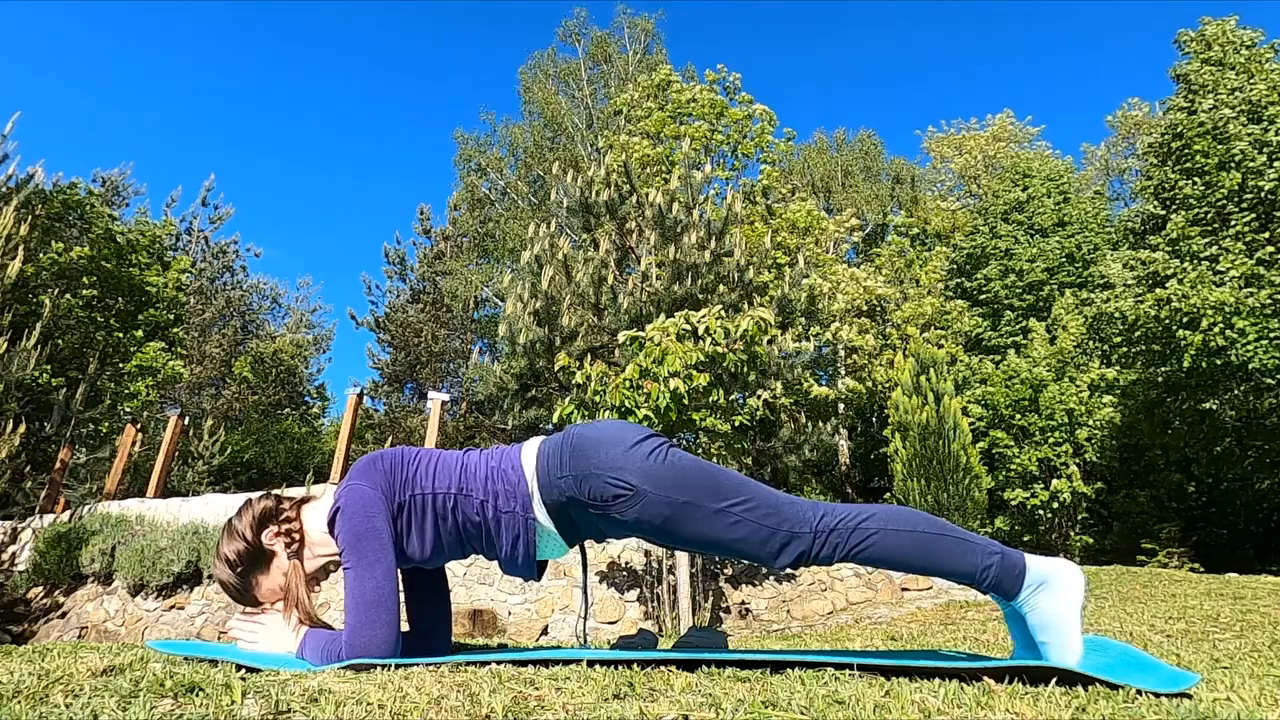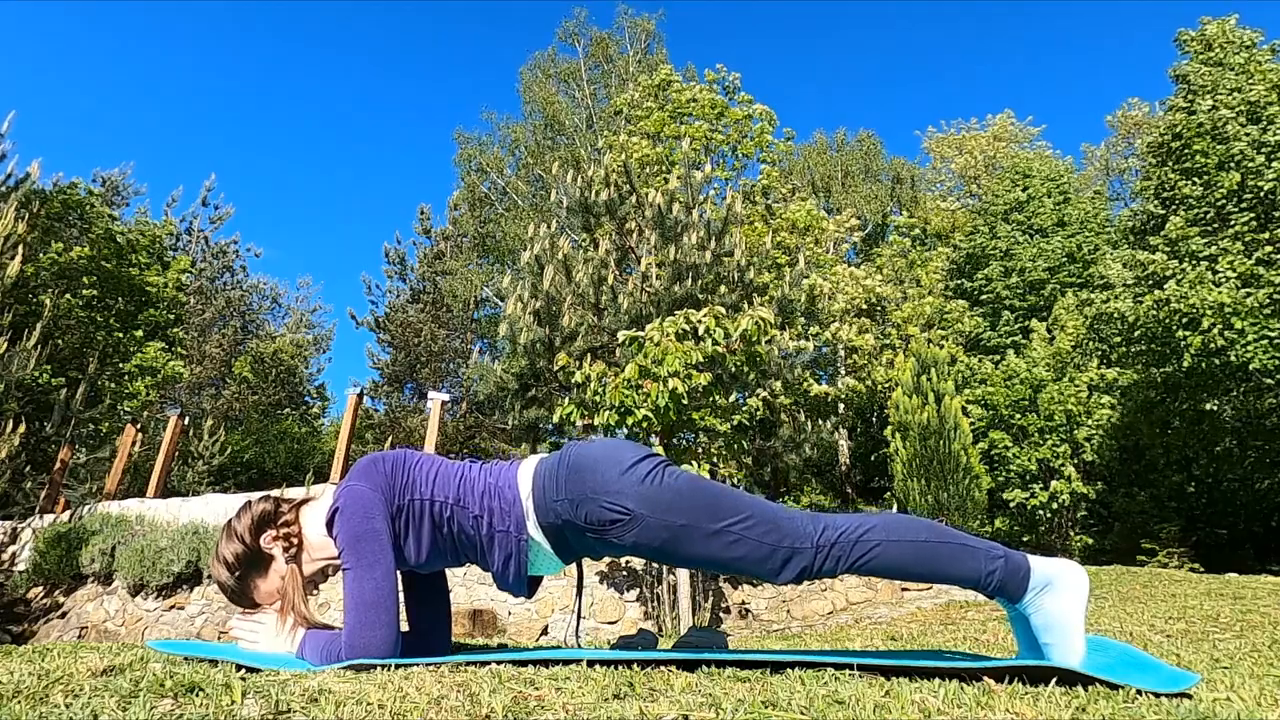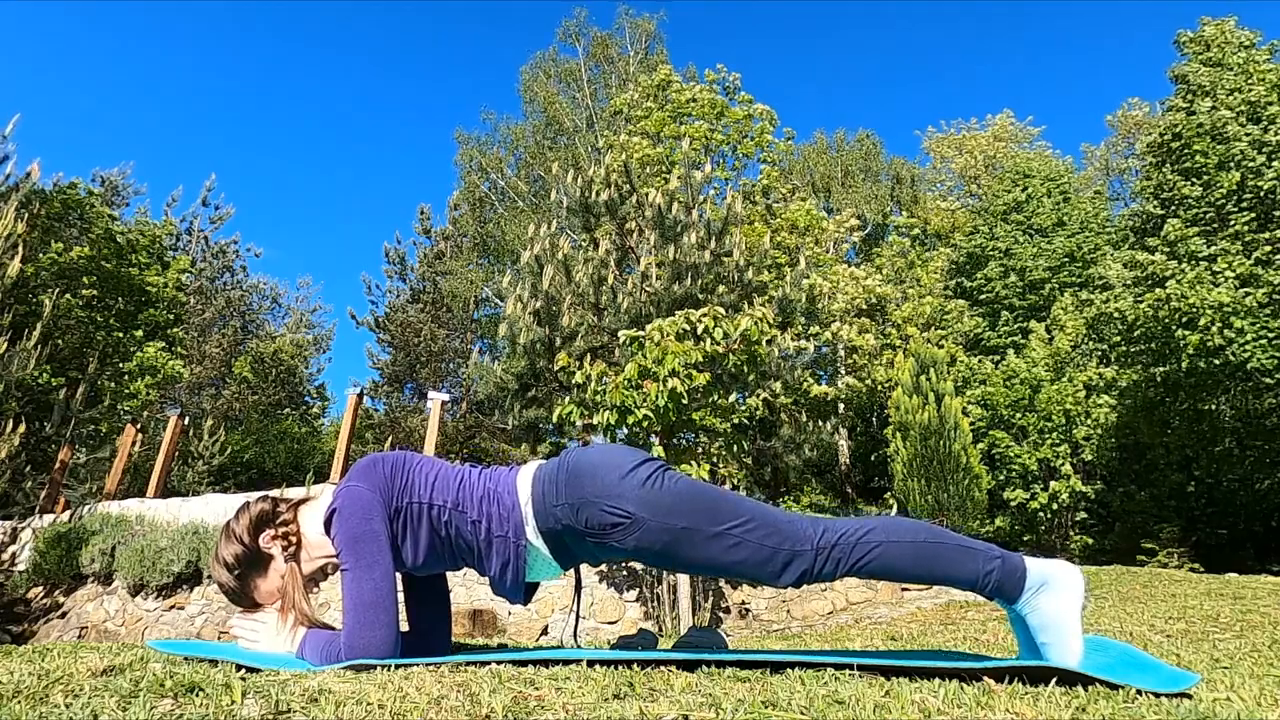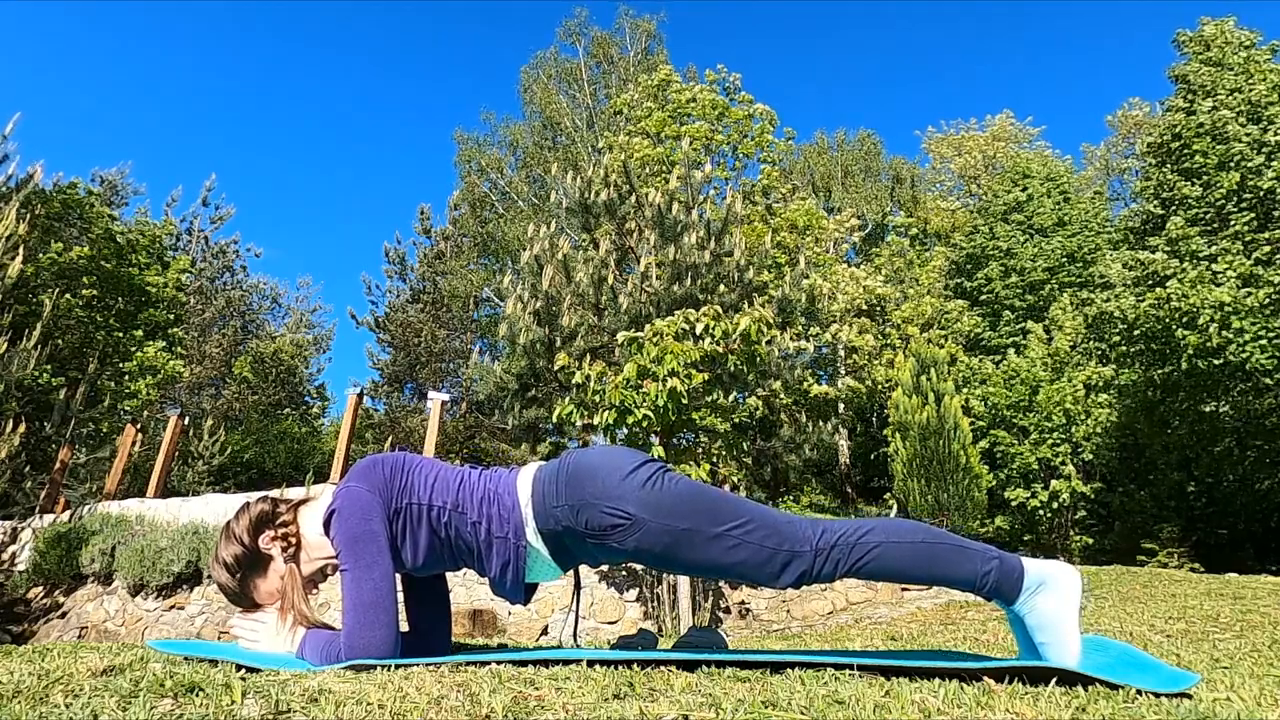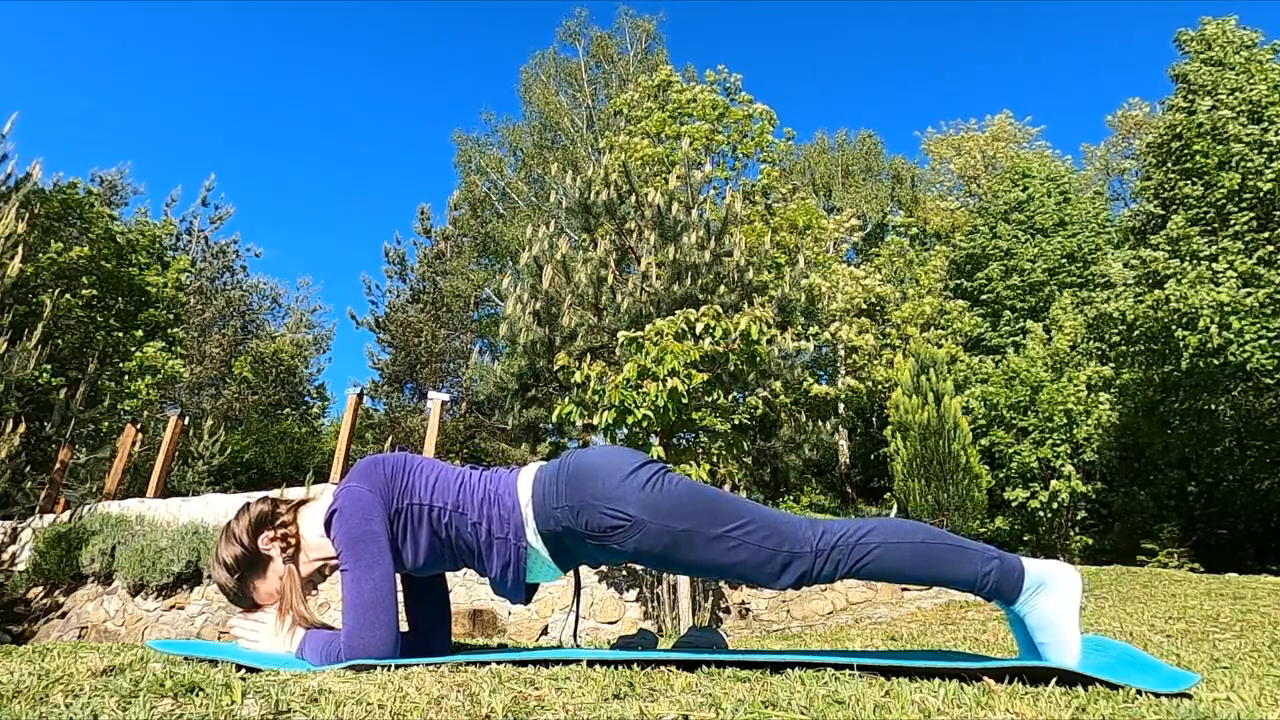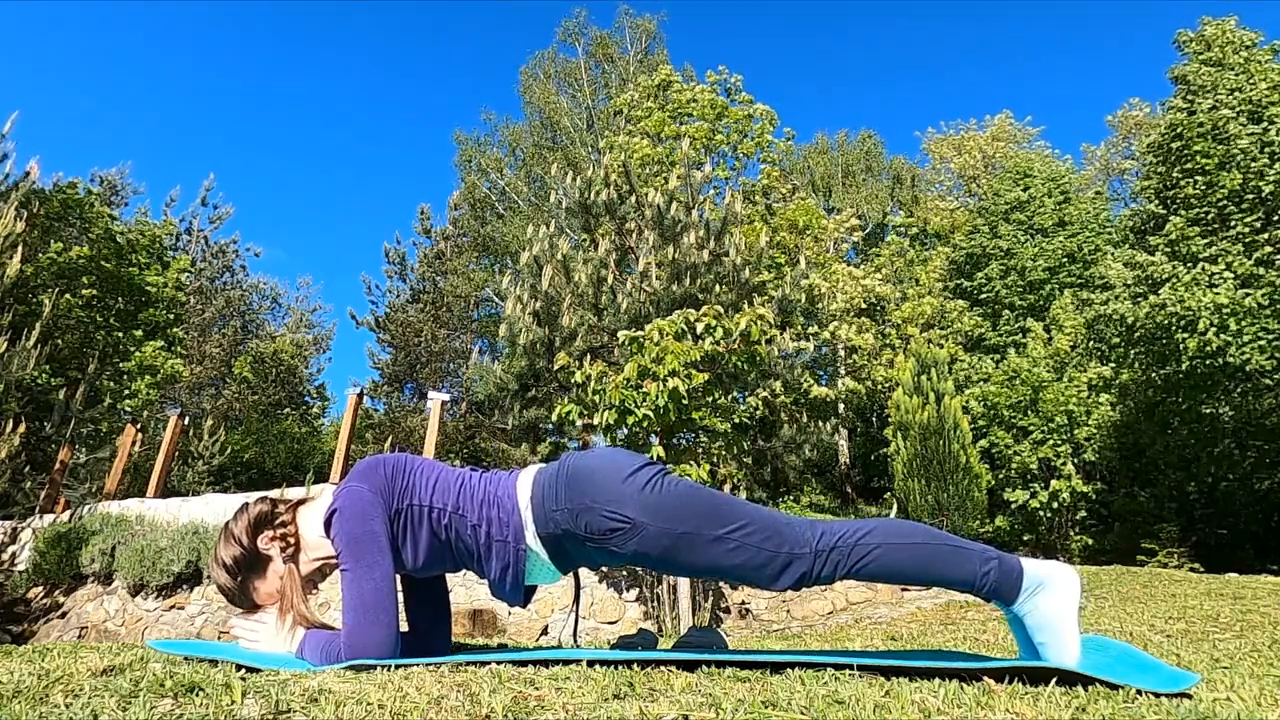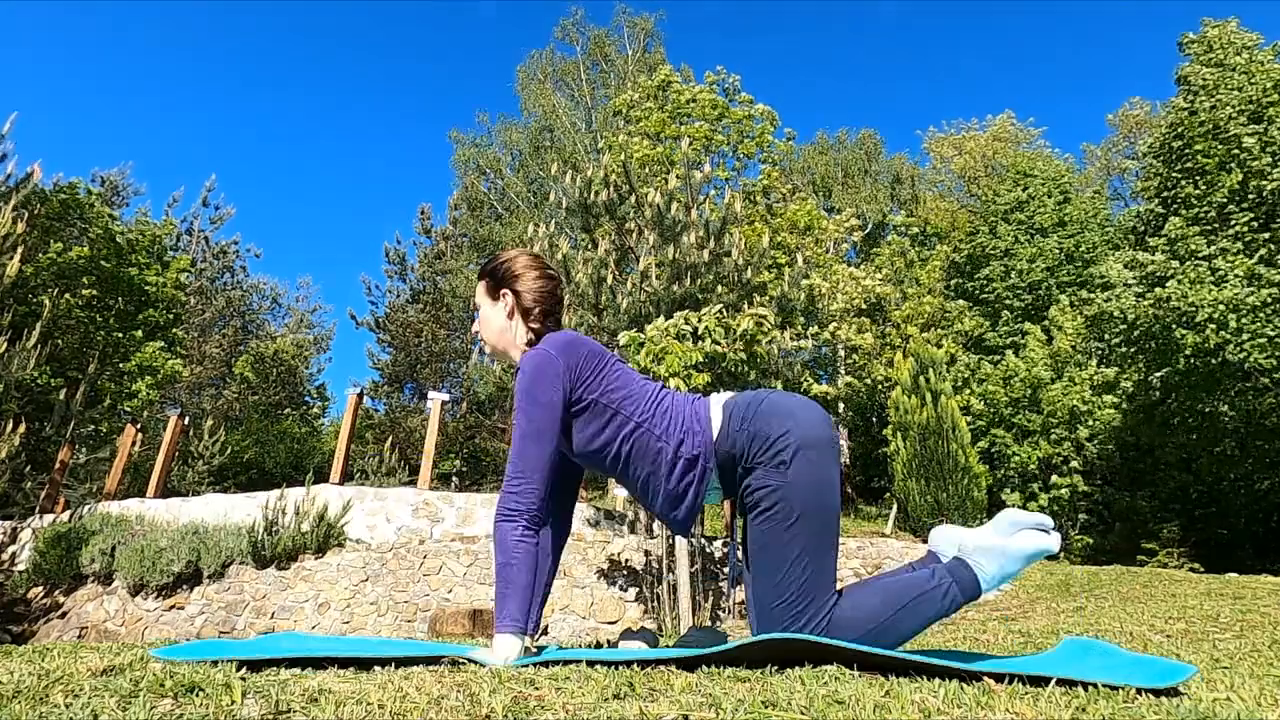
dt=0.7s
person 1, frame 1
left shoulder: (358, 499)
right shoulder: (391, 522)
left elbow: (377, 643)
right elbow: (430, 641)
left wrist: (296, 641)
right wrist: (307, 626)
left hip: (599, 475)
right hip: (598, 481)
left knee: (808, 533)
right knee: (809, 530)
left ankle: (1025, 577)
right ankle: (1015, 580)
person 1, frame 2
left shoulder: (359, 499)
right shoulder: (390, 522)
left elbow: (375, 645)
right elbow: (428, 640)
left wrist: (296, 641)
right wrist: (294, 623)
left hip: (598, 494)
right hip: (591, 497)
left knee: (811, 546)
right knee: (809, 544)
left ankle: (1028, 575)
right ankle: (1016, 579)
person 1, frame 3
left shoulder: (356, 499)
right shoulder: (389, 521)
left elbow: (375, 647)
right elbow: (430, 643)
left wrist: (297, 642)
right wrist: (305, 624)
left hip: (595, 500)
right hip: (590, 503)
left knee: (810, 549)
right knee: (806, 548)
left ankle: (1025, 576)
right ankle: (1014, 580)
person 1, frame 4
left shoulder: (356, 502)
right shoulder: (387, 522)
left elbow: (374, 646)
right elbow: (428, 643)
left wrist: (295, 639)
right wrist: (304, 622)
left hip: (595, 502)
right hip: (586, 507)
left knee: (809, 551)
right knee: (804, 550)
left ankle: (1022, 577)
right ankle: (1012, 580)
person 1, frame 5
left shoulder: (356, 503)
right shoulder: (387, 524)
left elbow: (374, 647)
right elbow: (427, 643)
left wrist: (294, 639)
right wrist: (302, 626)
left hip: (595, 504)
right hip: (590, 504)
left knee: (811, 551)
right knee: (809, 549)
left ankle: (1021, 581)
right ankle: (1015, 582)
person 1, frame 6
left shoulder: (359, 499)
right shoulder: (386, 523)
left elbow: (374, 645)
right elbow: (428, 643)
left wrist: (295, 640)
right wrist: (305, 625)
left hip: (594, 506)
right hip: (588, 508)
left knee: (811, 554)
right knee: (809, 552)
left ankle: (1021, 580)
right ankle: (1015, 581)
person 1, frame 7
left shoulder: (549, 359)
right shoulder: (552, 371)
left elbow: (522, 511)
right elbow: (549, 521)
left wrist: (505, 644)
right wrist: (518, 636)
left hip: (772, 440)
right hip: (761, 447)
left knee: (806, 641)
right knee: (802, 635)
left ankle: (975, 563)
right ankle: (956, 556)
